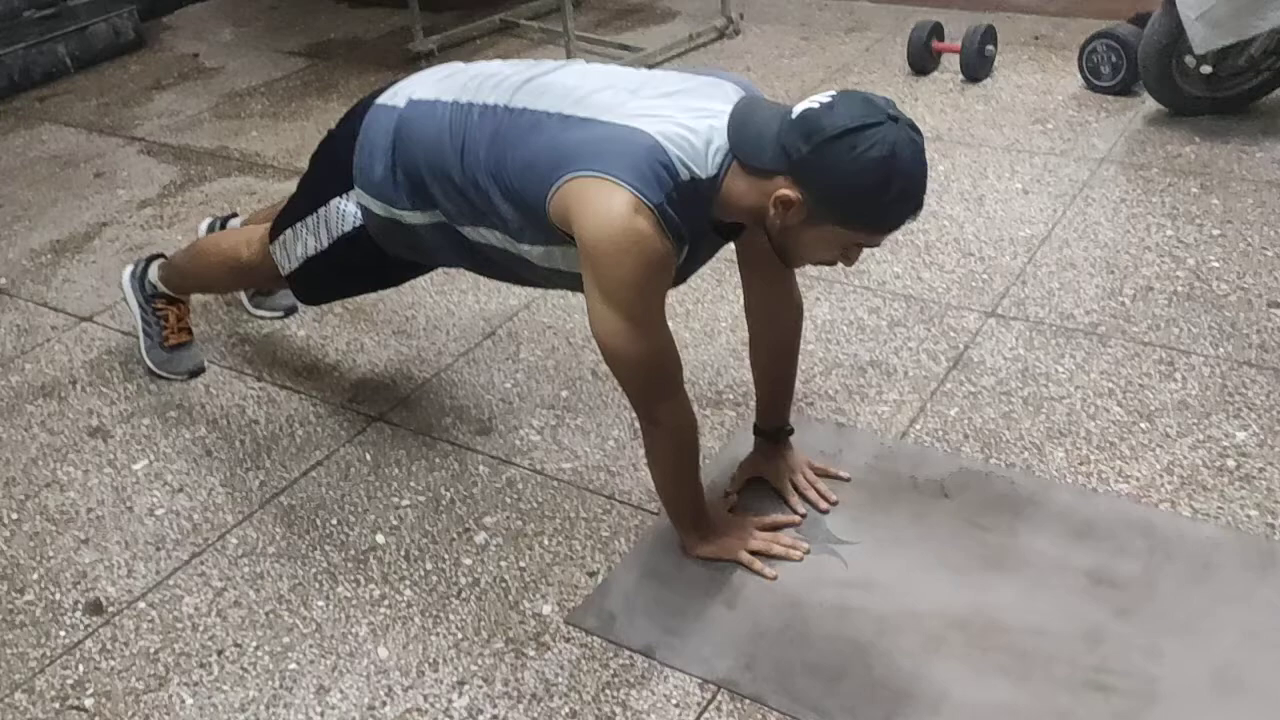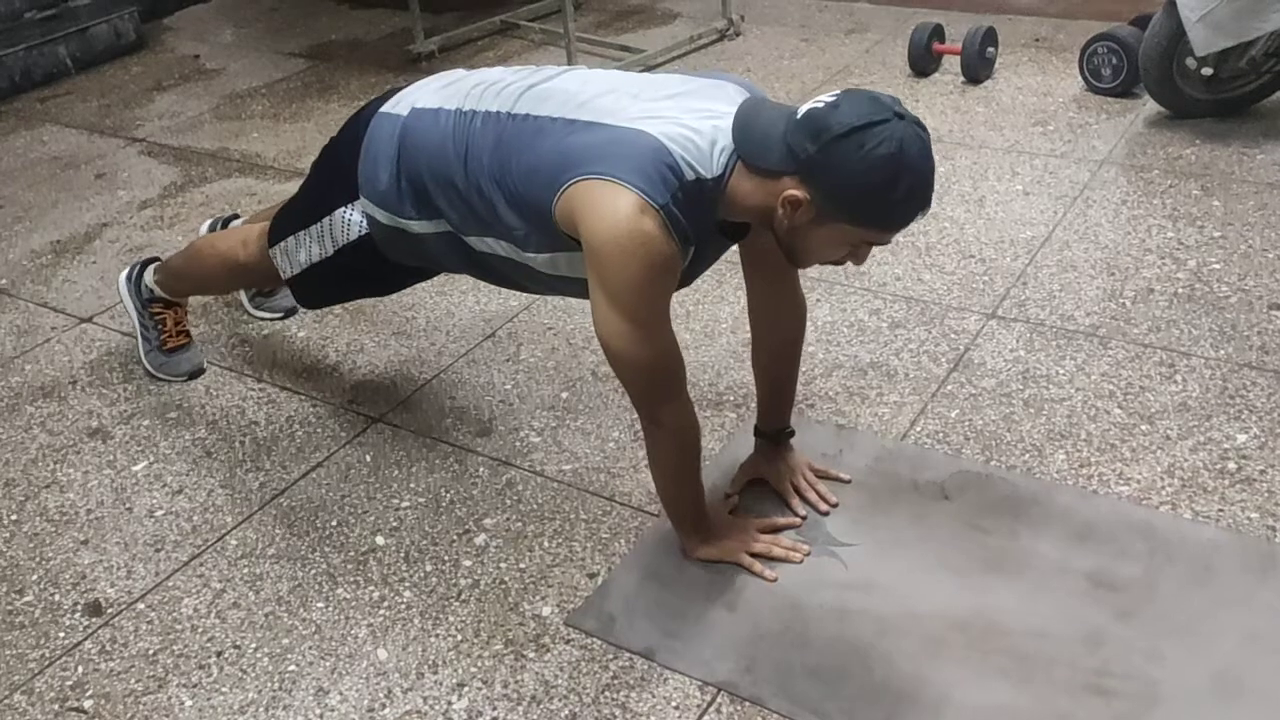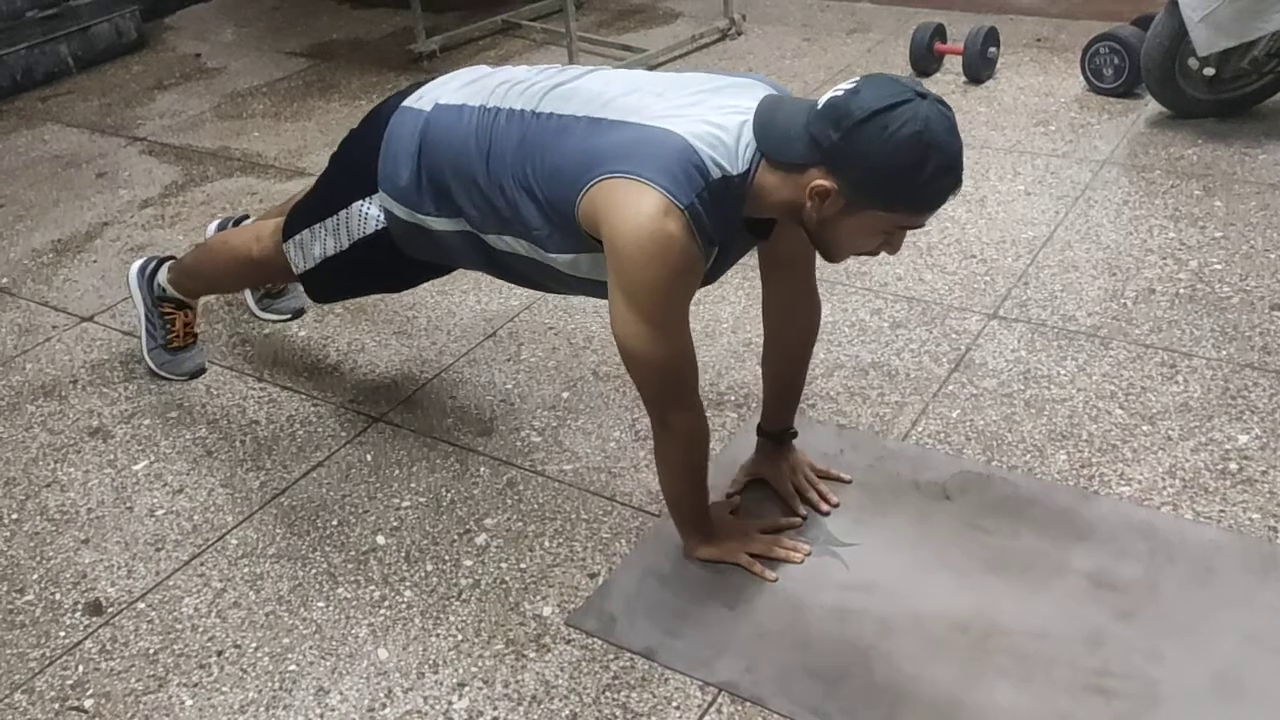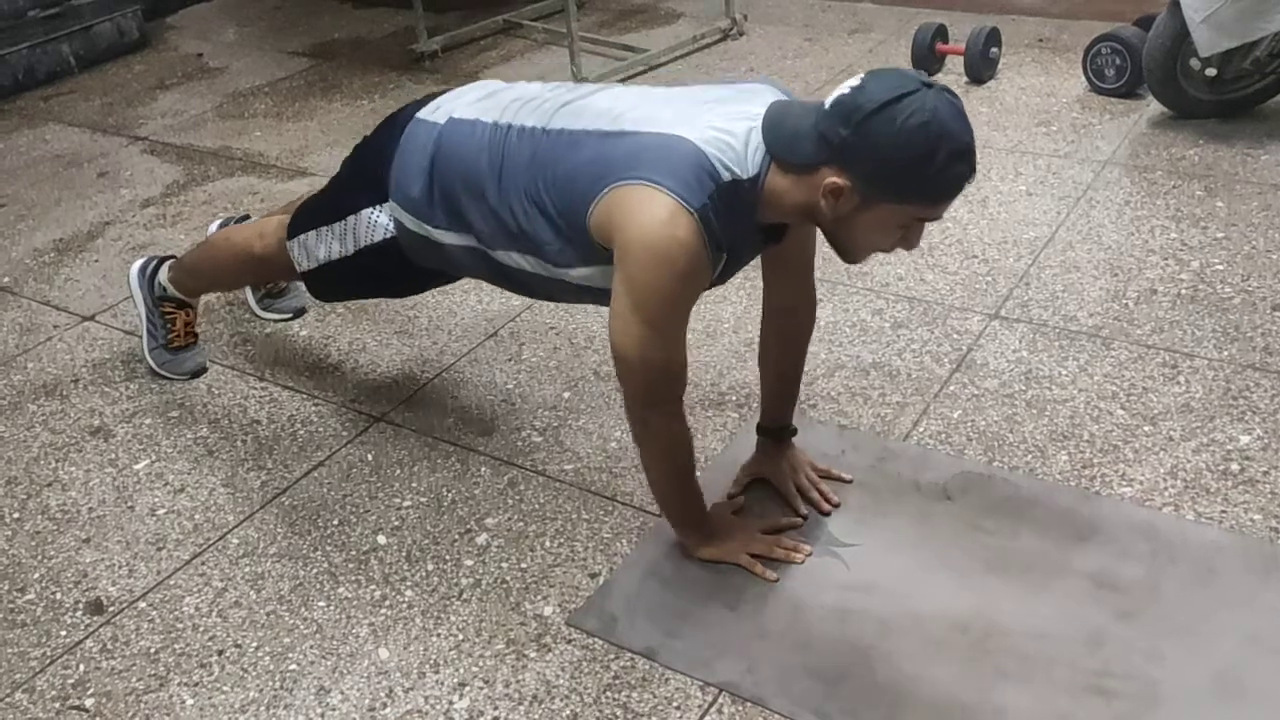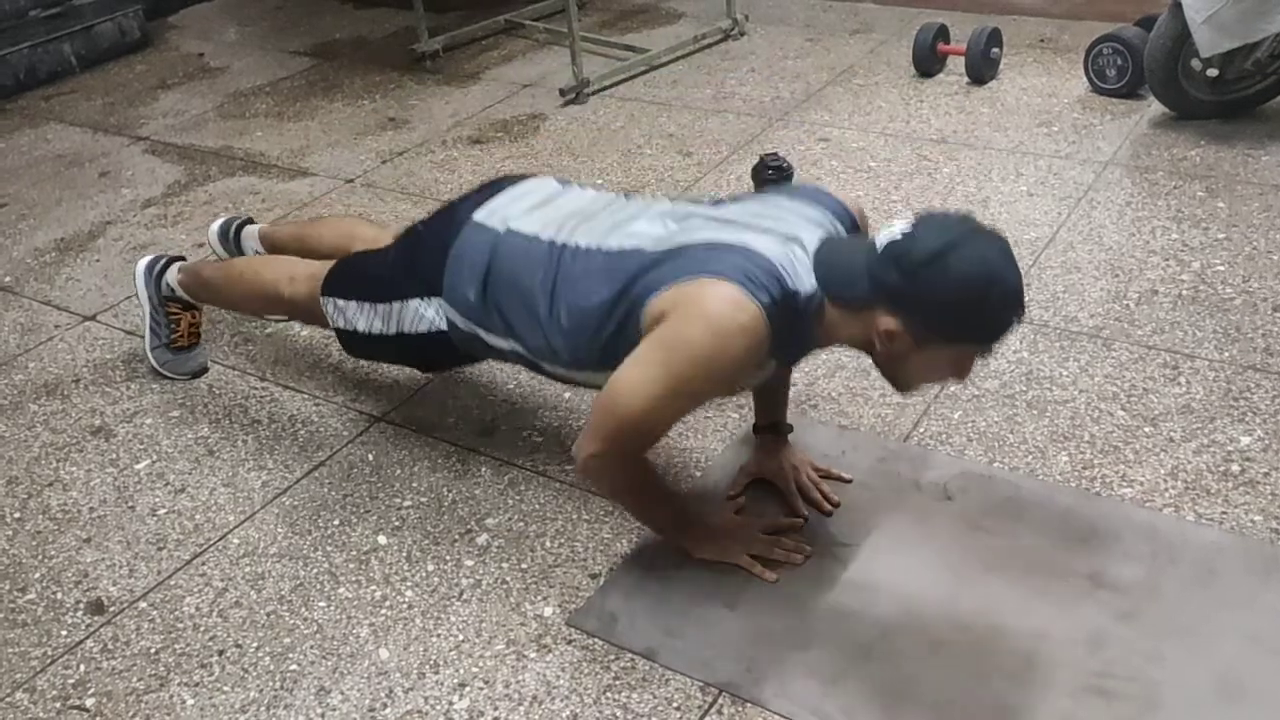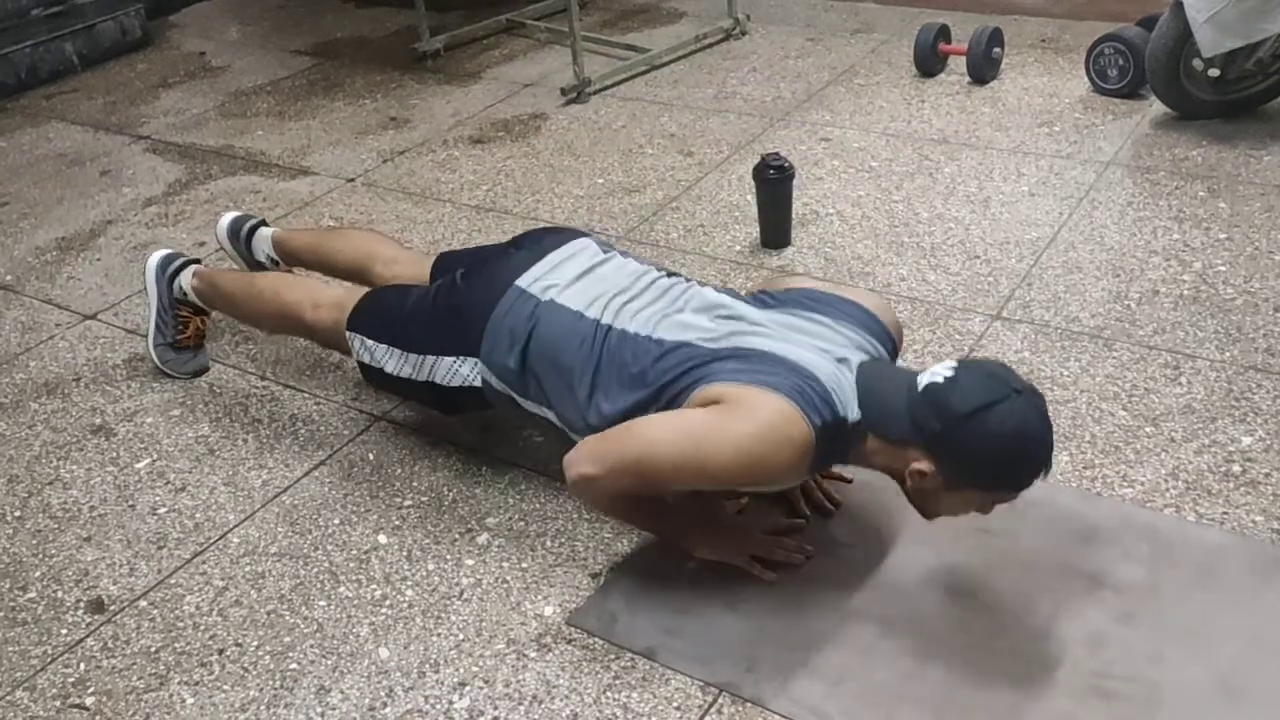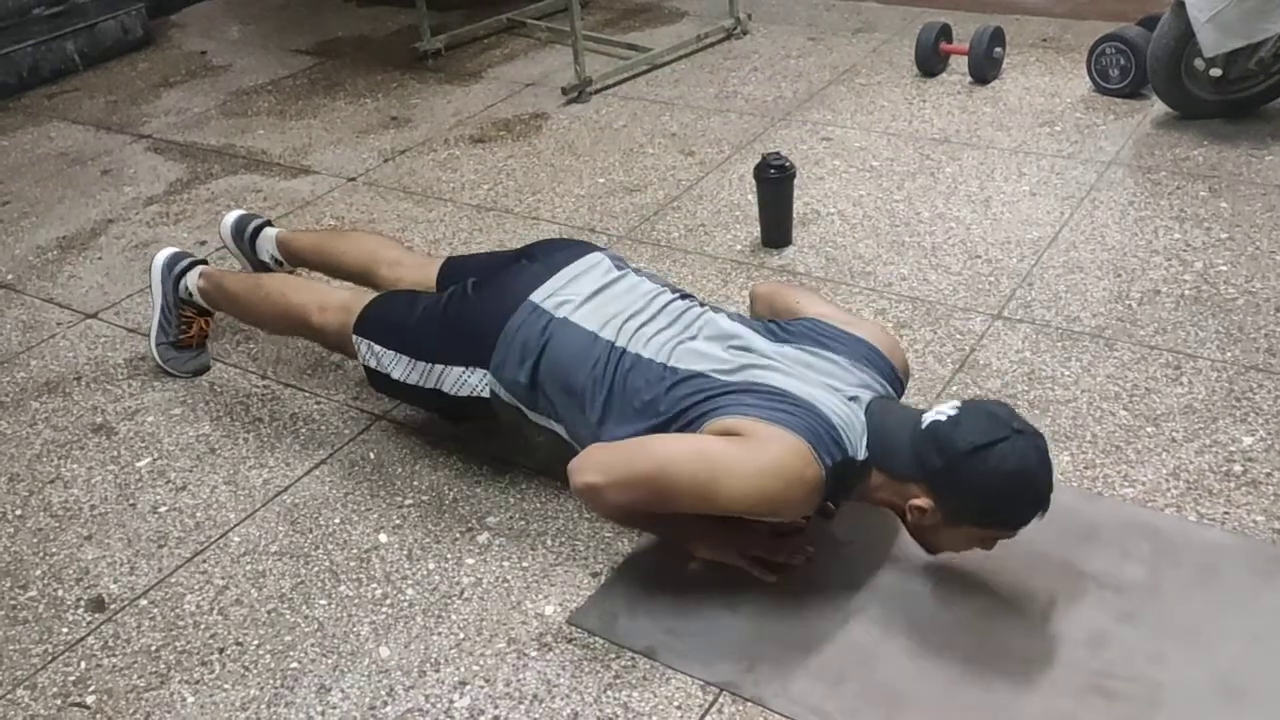
dt=0.3s
person 1, frame 1
left shoulder: (765, 136)
right shoulder: (628, 219)
left elbow: (773, 298)
right elbow: (658, 405)
left wrist: (774, 441)
right wrist: (699, 530)
left hip: (462, 118)
right hip: (397, 157)
left knee: (299, 232)
right knee: (274, 260)
left ankle: (241, 225)
right ankle: (158, 282)
person 1, frame 2
left shoulder: (772, 139)
right shoulder: (634, 219)
left elbow: (778, 300)
right elbow: (662, 407)
left wrist: (774, 442)
right wrist: (699, 532)
left hip: (466, 126)
right hip: (401, 164)
left knee: (303, 238)
right knee: (272, 260)
left ankle: (238, 226)
right ankle: (154, 285)
person 1, frame 3
left shoulder: (792, 134)
right shoulder: (658, 219)
left elbow: (792, 301)
right elbow: (673, 408)
left wrist: (778, 443)
right wrist: (702, 532)
left hip: (483, 119)
right hip: (418, 162)
left knee: (310, 234)
right knee: (284, 253)
left ankle: (242, 225)
right ankle: (164, 283)
person 1, frame 4
left shoulder: (800, 135)
right shoulder: (667, 227)
left elbow: (791, 288)
right elbow: (655, 411)
left wrist: (775, 438)
right wrist: (701, 530)
left hip: (496, 127)
right hip: (427, 175)
left knee: (329, 225)
right knee: (291, 247)
left ankle: (244, 228)
right ankle: (167, 282)
person 1, frame 5
left shoulder: (843, 231)
right shoulder: (731, 320)
right elbow: (600, 453)
left wrist: (772, 439)
right wrist: (696, 533)
left hip: (541, 214)
right hip: (474, 278)
left knee: (373, 250)
right knee: (317, 293)
left ankle: (253, 235)
right ankle: (176, 283)
person 1, frame 6
left shoulder: (872, 326)
right shoulder: (778, 437)
right elbow: (591, 468)
right wrist: (702, 532)
left hip: (578, 268)
right hip: (512, 335)
left knee: (406, 273)
right knee: (336, 317)
left ankle: (262, 236)
right ankle: (188, 280)
person 1, frame 7
left shoulder: (878, 358)
right shoulder: (787, 474)
left elbow: (769, 293)
right elbow: (595, 475)
right wrist: (707, 537)
left hip: (583, 279)
right hip: (519, 346)
left knee: (412, 276)
right knee: (346, 320)
left ankle: (266, 239)
right ankle: (195, 282)
